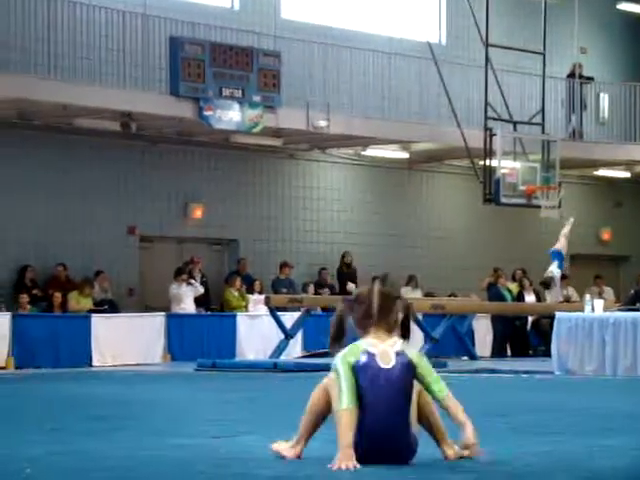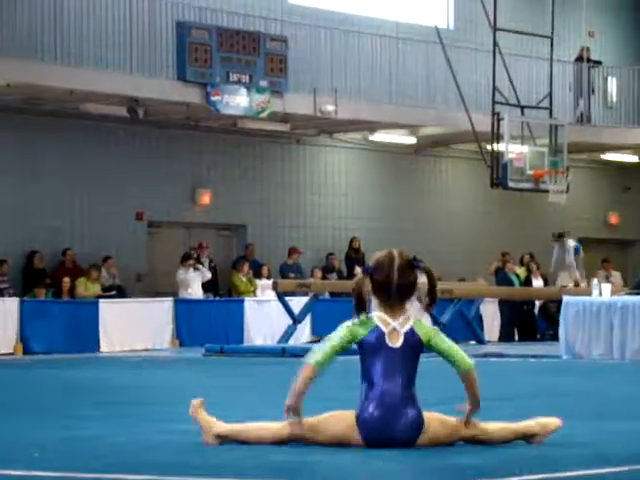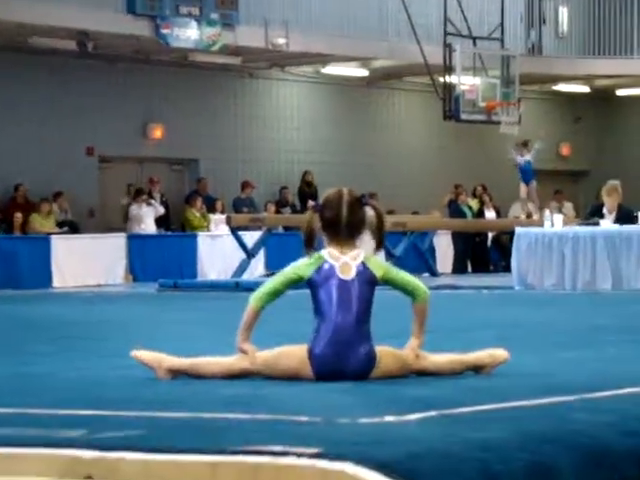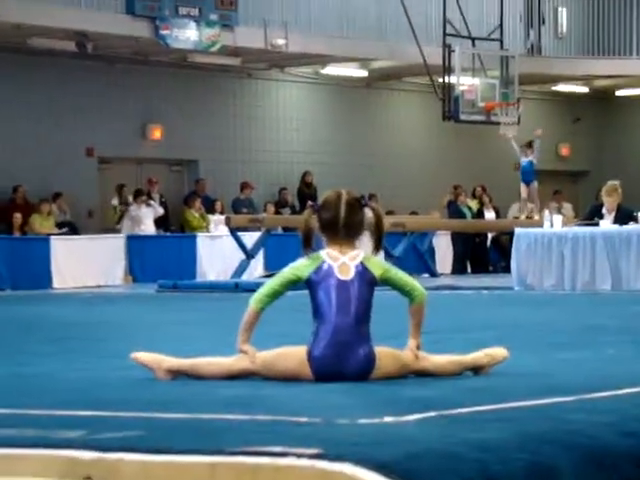
dt=0.7s
person 1, frame 1
left shoulder: (347, 356)
right shoulder: (410, 354)
left elbow: (346, 403)
right elbow: (441, 393)
left wrist: (345, 450)
left hip: (364, 451)
right hip: (403, 453)
left knee: (331, 381)
left ankle: (297, 446)
right ankle: (449, 447)
person 1, frame 2
left shoulder: (358, 327)
right shoulder: (423, 329)
left elbow: (315, 360)
right elbow: (465, 365)
left wrist: (294, 402)
right wrist: (473, 409)
left hip: (368, 427)
right hip: (411, 428)
left knee: (292, 428)
right knee: (466, 428)
left ankle: (219, 430)
right ankle: (531, 428)
person 1, frame 3
left shoulder: (311, 264)
right shoulder: (373, 265)
left elbow: (260, 296)
right elbow: (421, 292)
left wrist: (243, 340)
right wrist: (417, 339)
left hip: (320, 360)
right hip: (364, 361)
left knee: (248, 362)
right knee: (417, 361)
left ankle: (171, 364)
right ankle: (480, 359)
person 1, frame 4
left shoulder: (309, 264)
right shoulder: (372, 264)
left elbow: (260, 297)
right elbow: (417, 292)
left wrist: (243, 341)
right wrist: (414, 340)
left hip: (319, 361)
right hip: (363, 362)
left knee: (247, 363)
right knee: (418, 362)
left ankle: (171, 365)
right ankle: (478, 360)
